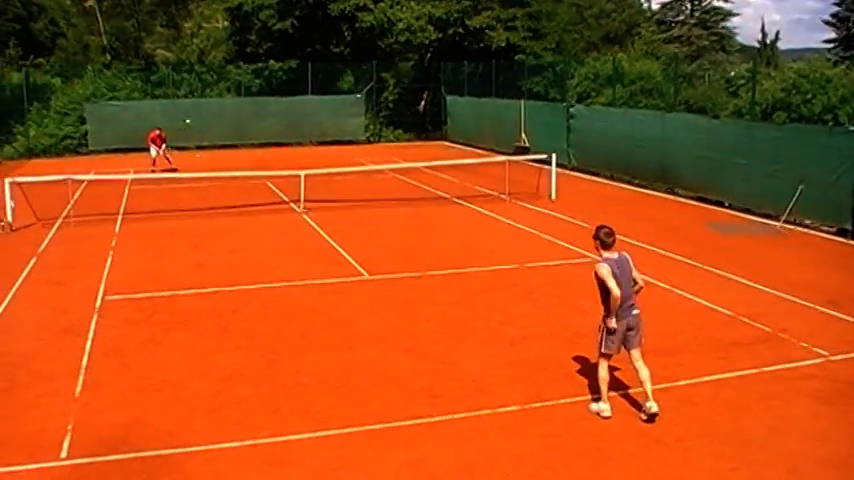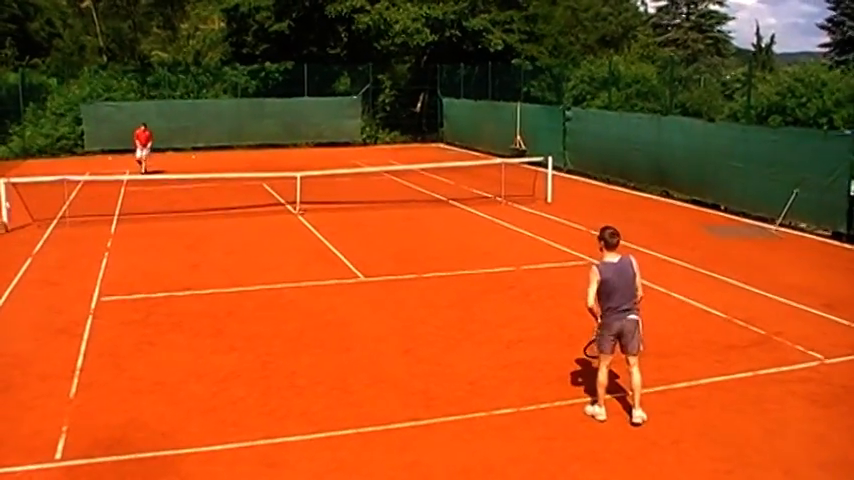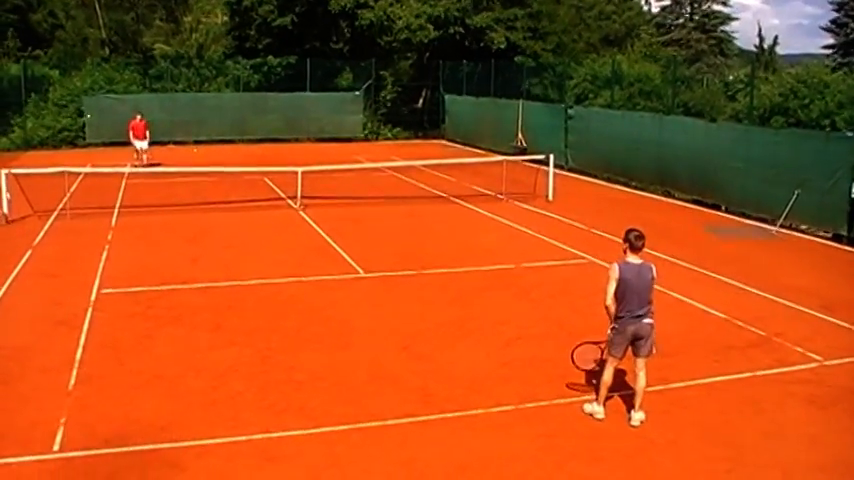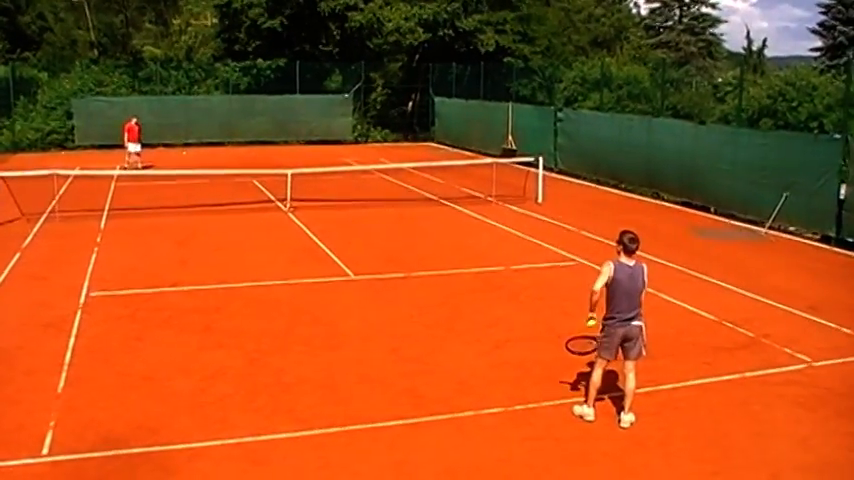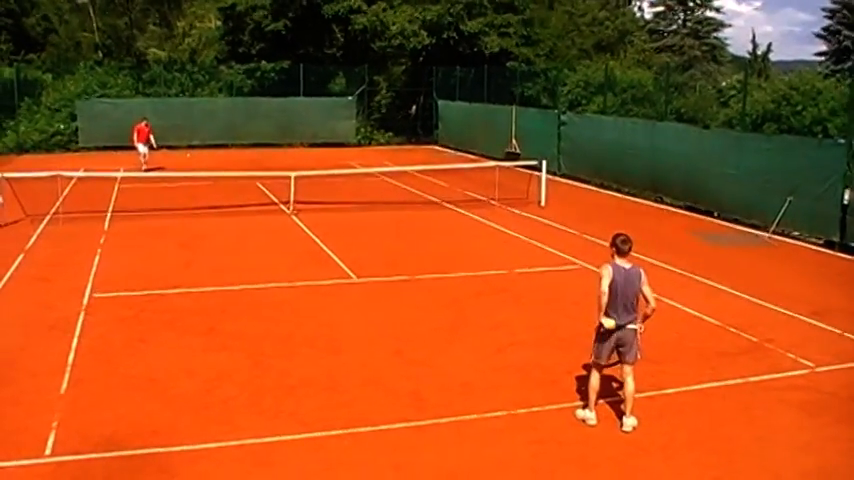
dt=0.5s
person 1, frame 1
left shoulder: (602, 266)
right shoulder: (625, 257)
left elbow: (616, 293)
right elbow: (640, 284)
left wrist: (610, 317)
left hip: (616, 321)
right hip: (633, 316)
left knee: (604, 362)
right knee: (637, 360)
left ankle: (604, 405)
right ankle: (650, 403)
person 1, frame 2
left shoulder: (597, 270)
right shoulder: (631, 261)
left elbow: (590, 303)
right elbow: (639, 293)
left wrist: (598, 318)
left hip: (609, 322)
right hip: (631, 320)
left knee: (603, 365)
right knee: (633, 366)
left ankle: (599, 408)
right ankle: (637, 411)
person 1, frame 3
left shoulder: (617, 268)
right shoulder: (651, 269)
left elbow: (609, 302)
right elbow: (647, 297)
left wrist: (614, 322)
left hip: (623, 325)
right hip: (645, 324)
left knee: (610, 365)
right knee: (640, 369)
left ankle: (598, 406)
right ankle: (636, 413)
person 1, frame 4
left shoulder: (610, 266)
right shoulder: (643, 269)
left elbow: (595, 289)
right elbow: (640, 298)
left wrist: (591, 312)
left hip: (612, 326)
right hip: (635, 326)
left knee: (599, 367)
right knee: (630, 371)
left ankle: (588, 408)
right ankle: (626, 414)
person 1, frame 5
left shoulder: (608, 269)
right shoulder: (639, 273)
left elbow: (604, 291)
right elbow: (652, 305)
left wrist: (600, 316)
right wrist: (641, 322)
left hip: (608, 330)
right hip: (629, 330)
left knee: (596, 370)
right knee: (628, 375)
left ankle: (590, 412)
right ankle: (628, 418)
